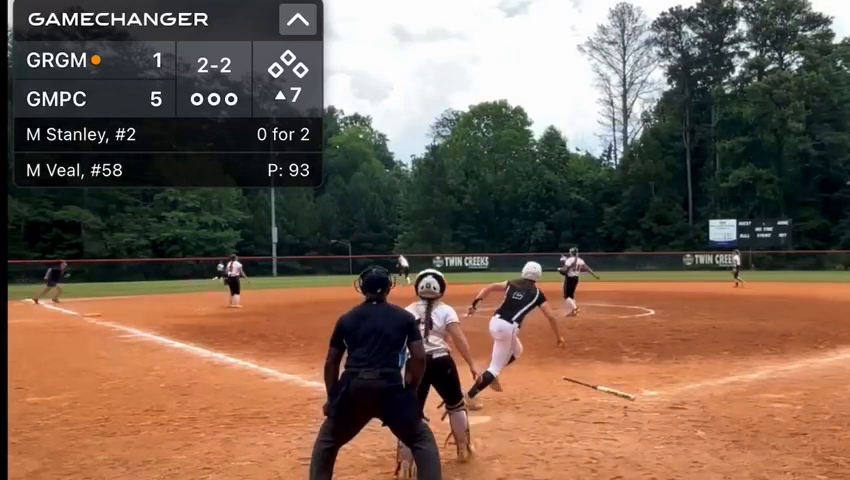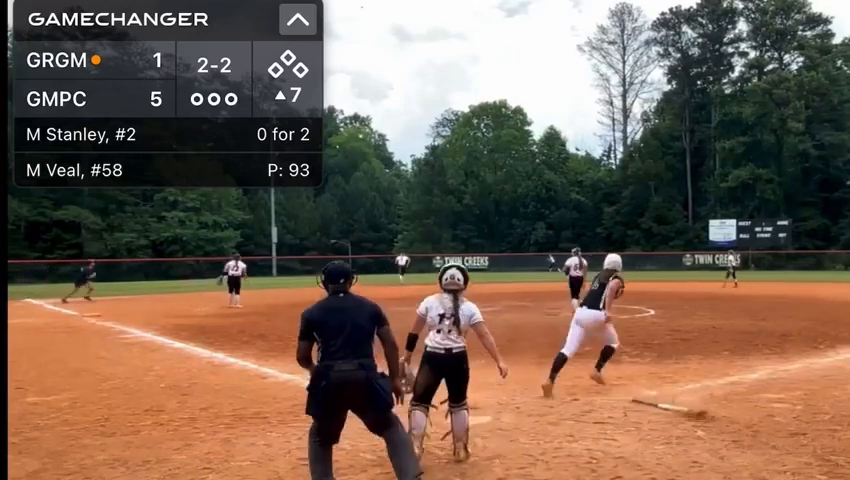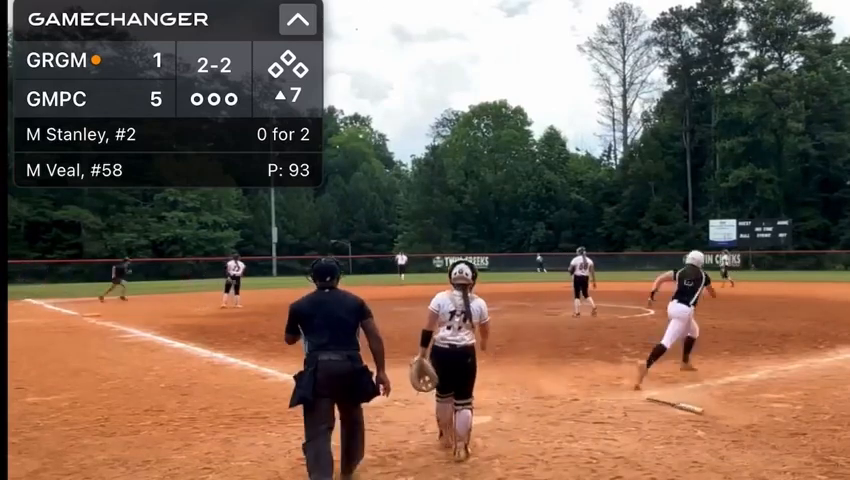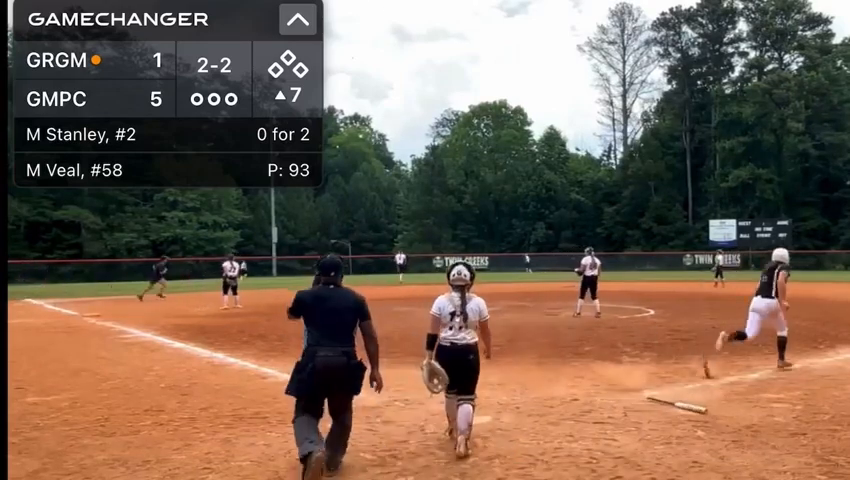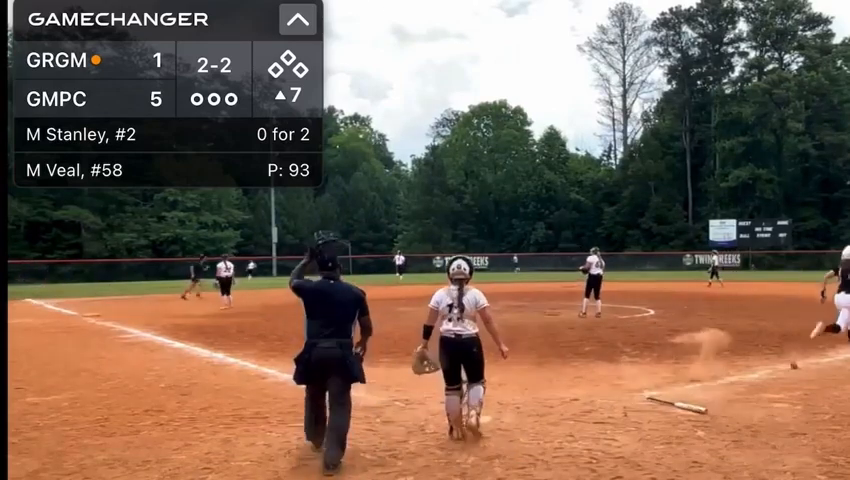
dt=0.3s
person 1, frame 1
left shoulder: (347, 318)
right shoulder: (405, 317)
left elbow: (331, 362)
right elbow: (419, 357)
left wrist: (332, 398)
right wrist: (411, 390)
left hip: (353, 387)
right hip: (390, 387)
left knee: (328, 437)
right knee: (421, 439)
person 1, frame 2
left shoulder: (312, 313)
right shoulder: (370, 307)
left elbow: (302, 356)
right elbow: (390, 344)
left wrist: (314, 370)
right wrist: (395, 378)
left hip: (330, 379)
right hip: (364, 377)
left knee: (321, 436)
right knee: (390, 427)
person 1, frame 3
left shoulder: (300, 306)
right shoulder: (355, 302)
left elbow: (290, 339)
right elbow: (374, 337)
right wrist: (381, 371)
left hip: (318, 369)
right hip: (350, 368)
left knee: (317, 431)
right knee: (352, 420)
person 1, frame 4
left shoulder: (306, 297)
right shoulder: (355, 299)
left elbow: (292, 314)
right elbow: (370, 337)
right wrist: (375, 369)
left hip: (315, 362)
right hip: (345, 362)
left knee: (305, 413)
right knee: (341, 413)
left ankle: (313, 453)
right ankle: (333, 460)
person 1, frame 5
left shoulder: (309, 289)
right shoulder: (355, 293)
left elbow: (293, 280)
right elbow: (367, 327)
left wrist: (307, 259)
right wrist: (363, 342)
left hip: (314, 353)
right hip: (342, 354)
left knee: (315, 398)
right knee: (339, 405)
left ankle: (316, 440)
right ankle: (332, 459)
person 2, frame 1
left shoulder: (408, 311)
right shoulder: (446, 310)
right elbow: (459, 339)
right wrist: (472, 365)
right hip: (441, 363)
right knee: (456, 405)
left ankle: (405, 465)
right ankle: (463, 449)
person 2, frame 2
left shoulder: (430, 302)
right shoulder: (469, 308)
left elbow: (414, 332)
right elbow: (484, 336)
left wrist: (406, 357)
right wrist: (499, 361)
left hip: (432, 357)
right hip: (457, 358)
left knee: (419, 403)
right knee: (458, 404)
left ankle: (415, 448)
right ankle: (460, 449)
person 2, frame 3
left shoulder: (441, 298)
right shoulder: (479, 303)
left elbow: (428, 329)
right elbow: (484, 332)
left wrist: (422, 353)
right wrist: (483, 344)
left hip: (441, 352)
right hip: (465, 354)
left knee: (443, 395)
right knee: (463, 401)
left ankle: (446, 437)
right ankle: (461, 448)
person 2, frame 4
left shoulder: (441, 301)
right shoulder: (477, 302)
left elbow: (433, 332)
right elbow: (485, 331)
left wrist: (429, 356)
right wrist: (488, 348)
left hip: (445, 351)
right hip: (468, 351)
left knee: (450, 391)
right knee: (466, 396)
left ankle: (455, 431)
right ankle: (461, 442)
person 2, frame 5
left shoulder: (440, 294)
right shoulder: (475, 294)
left elbow: (429, 322)
right elbow: (488, 322)
left wrist: (424, 343)
right wrist: (500, 345)
left hip: (448, 343)
right hip: (470, 343)
left knee: (452, 387)
right knee: (476, 381)
left ankle: (456, 428)
right ankle: (473, 416)
person 3, frame 1
left shoulder: (512, 284)
right shoulder: (537, 293)
left elbow: (489, 288)
right elbow: (551, 316)
left wrist: (475, 303)
right wrist: (558, 336)
left hip: (495, 323)
right hip: (507, 328)
left knee: (517, 351)
right knee: (496, 368)
left ankle: (491, 378)
right ankle: (468, 398)
person 3, frame 2
left shoulder: (598, 276)
right shoulder: (616, 278)
right elbow: (610, 288)
right wrist: (608, 312)
left hip: (581, 312)
right hip: (597, 315)
left knee: (568, 349)
right knee: (613, 341)
left ankle: (550, 381)
right ankle: (597, 371)
person 3, frame 3
left shoulder: (679, 272)
right shoulder: (703, 275)
left elbow: (660, 278)
right elbow: (712, 293)
left wrist: (652, 293)
right wrist: (713, 293)
left hip: (673, 306)
right hip: (685, 310)
left knee: (694, 331)
right knee: (667, 342)
left ankle: (685, 362)
right ankle: (646, 365)
person 3, frame 4
left shoulder: (767, 269)
right shoulder: (783, 268)
right elbow: (780, 281)
right wrist: (784, 301)
left hip: (756, 301)
right hip: (770, 303)
left knee: (749, 334)
right knee: (782, 330)
left ankle: (727, 336)
right ankle: (781, 360)
person 3, frame 5
left shoulder: (839, 267)
left elbow: (826, 277)
left wrist: (823, 293)
left hip: (839, 297)
right knee: (840, 328)
right ankle: (823, 328)
